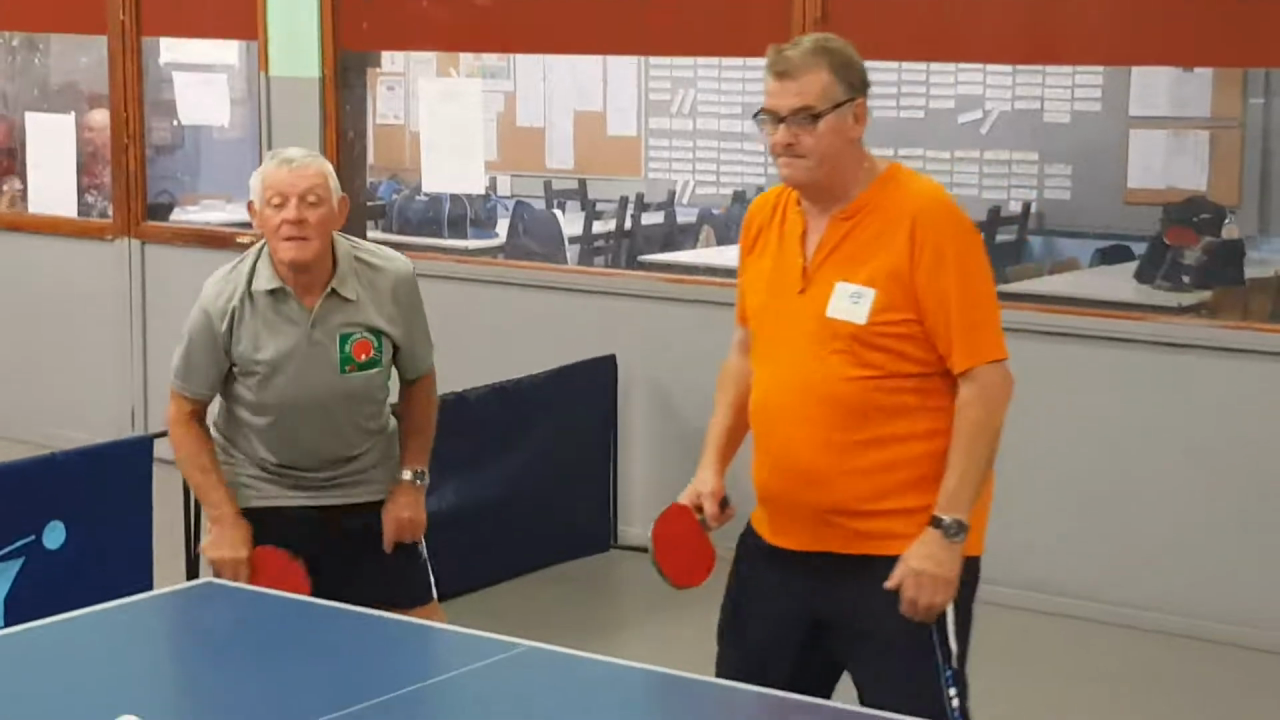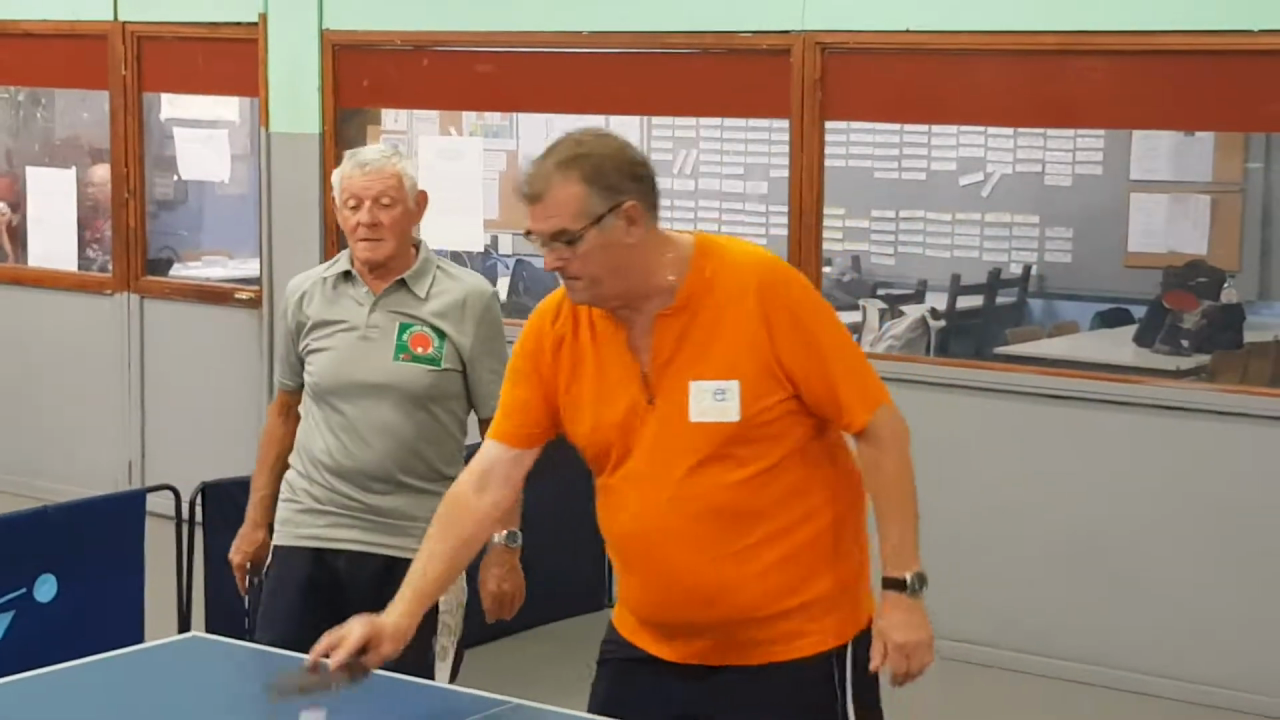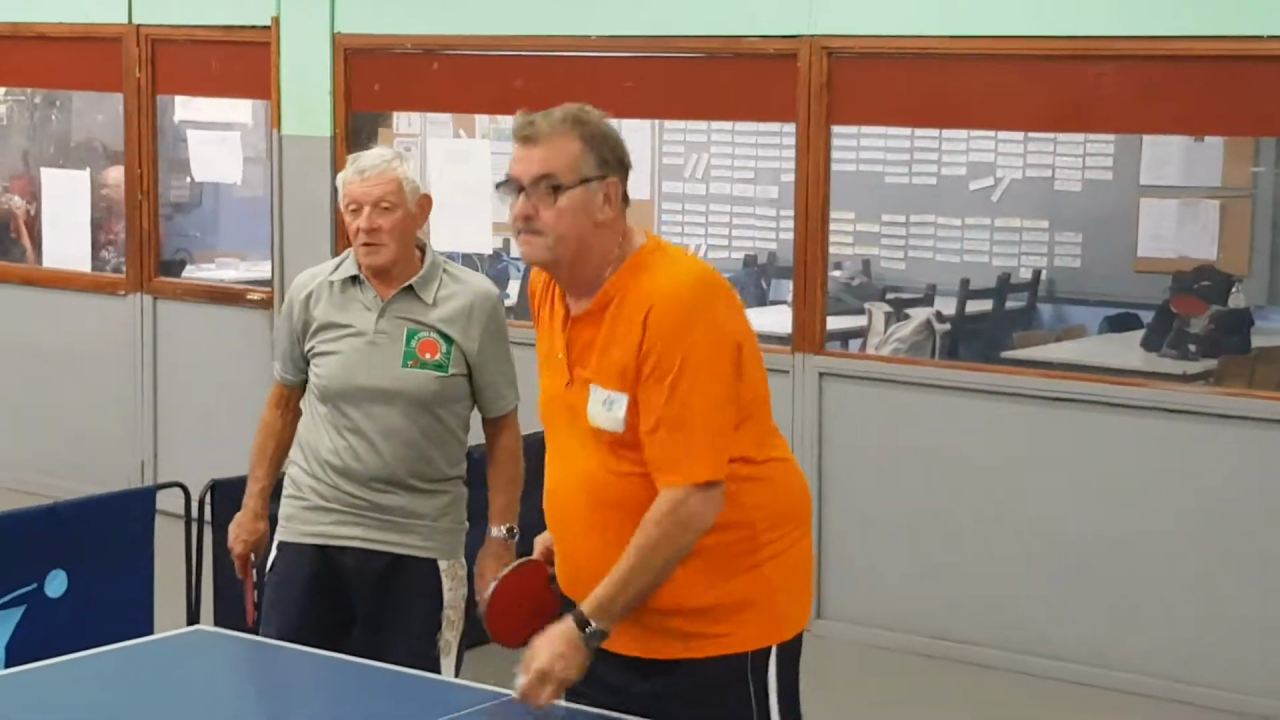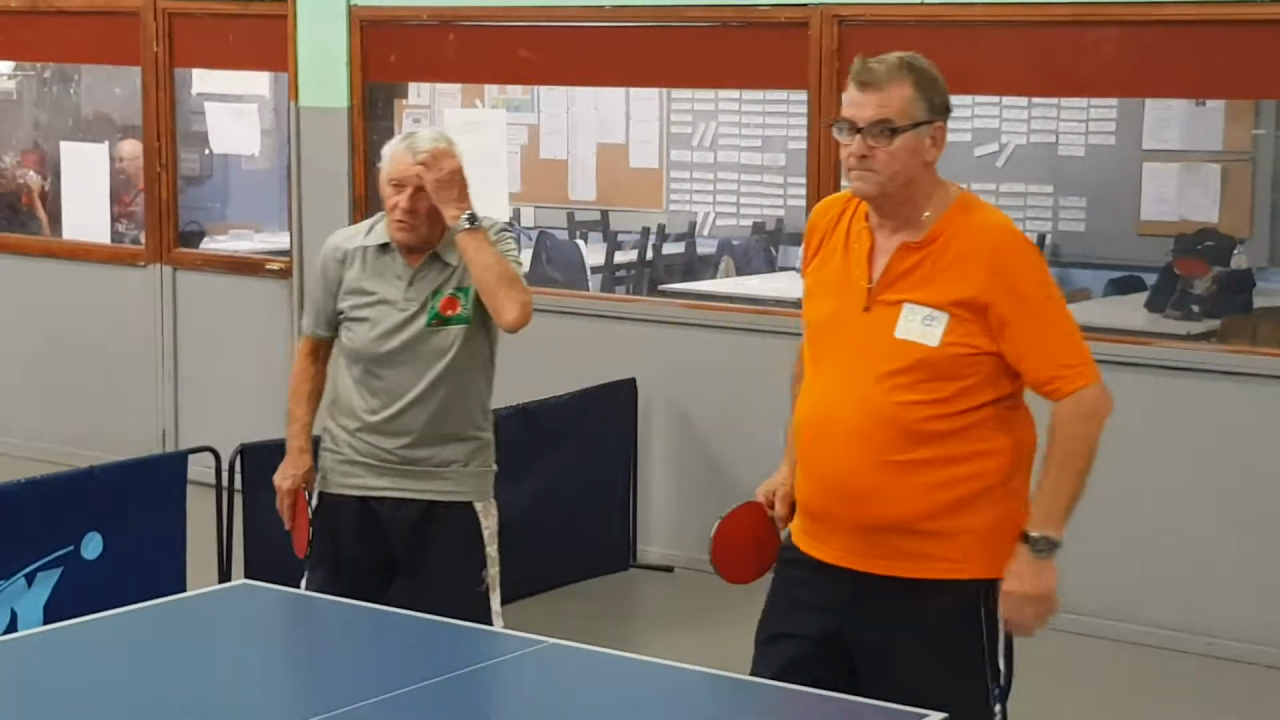
dt=1s
person 1, frame 1
left shoulder: (925, 216)
right shoulder: (763, 217)
left elbow: (987, 381)
left wrist: (947, 530)
right wrist: (713, 463)
left hip: (900, 549)
right hip: (777, 542)
person 1, frame 2
left shoulder: (761, 288)
right shoulder: (552, 328)
left elbow: (878, 427)
right elbow: (487, 483)
left wrist: (900, 583)
right wrist: (402, 615)
left hip: (794, 646)
right hip: (646, 646)
person 1, frame 3
left shoulder: (677, 300)
right shoulder: (547, 286)
left elbow: (692, 500)
left wrist: (581, 626)
right wrist: (570, 522)
left hip: (723, 630)
right hip: (617, 619)
person 1, frame 4
left shoulder: (993, 248)
right shoulder: (825, 224)
left elbow: (1083, 398)
left wrist: (1038, 544)
right wrist: (793, 463)
left hip: (944, 576)
right hip: (815, 554)
person 2, frame 1
left shoulder: (391, 279)
right shoulder: (224, 298)
left elbow: (418, 381)
right elbow: (185, 414)
left wrist: (411, 480)
right wrist: (223, 521)
left hip: (370, 492)
right hip: (256, 497)
person 2, frame 2
left shoulder: (468, 299)
right shoulder: (306, 295)
left wrist: (504, 543)
right wrist: (256, 519)
left hip: (417, 550)
right hip: (307, 538)
person 2, frame 3
left shoulder: (473, 301)
right shoulder: (309, 293)
left elbow: (502, 428)
right elbow: (284, 403)
left wrist: (501, 535)
right wrist: (254, 506)
left hip: (418, 547)
right hip: (311, 535)
person 2, frame 4
left shoulder: (487, 242)
right shoulder: (343, 252)
left elbow: (514, 313)
right elbow: (313, 352)
left wrist: (460, 217)
right wrist: (298, 448)
left hip: (450, 490)
right hip: (348, 483)
